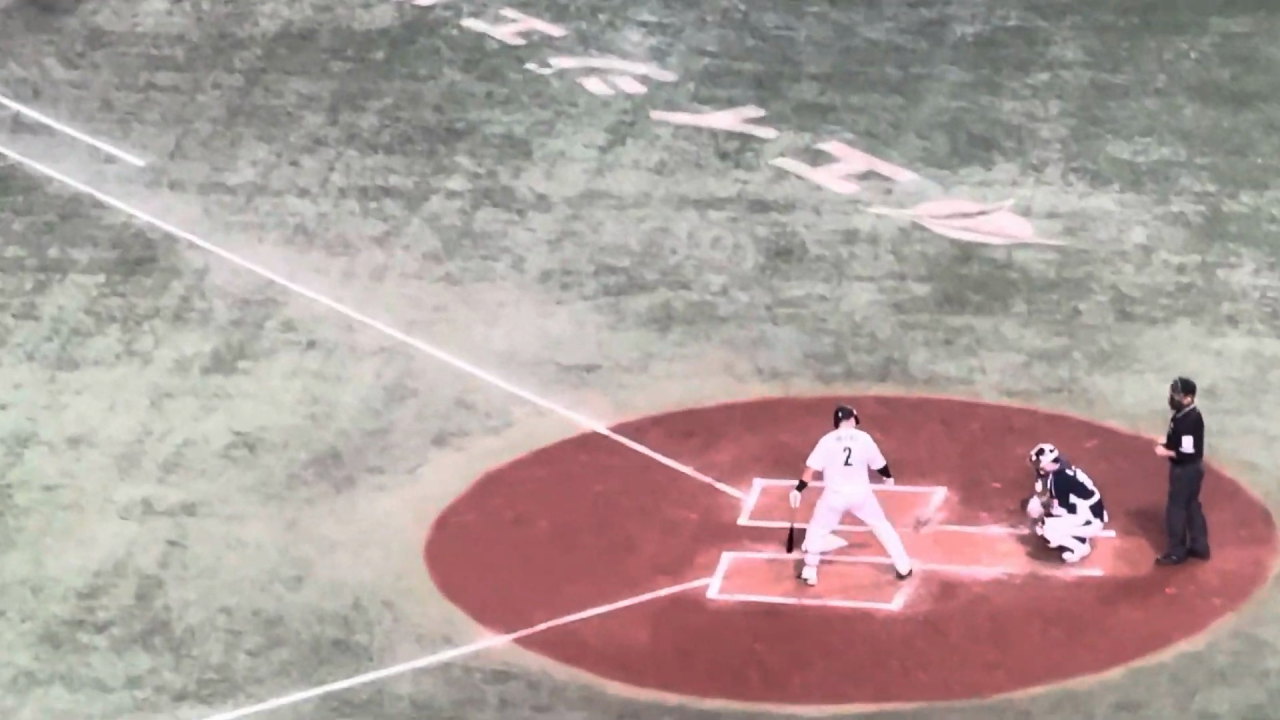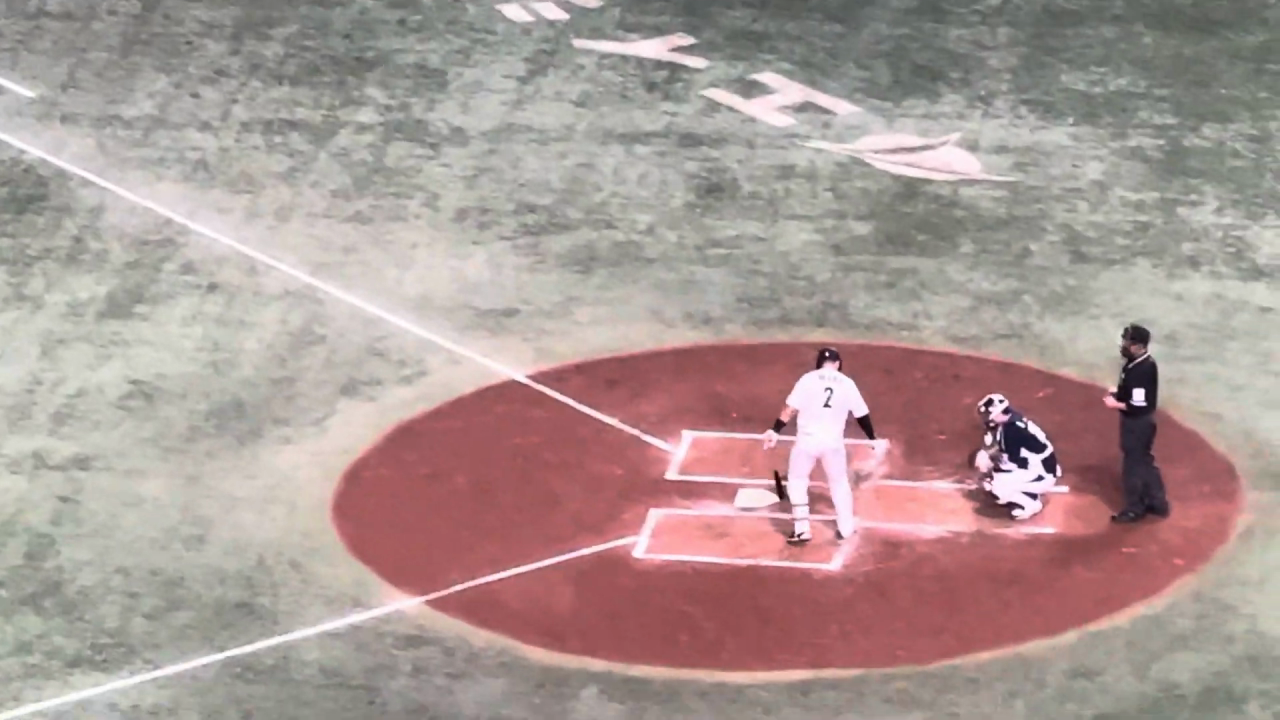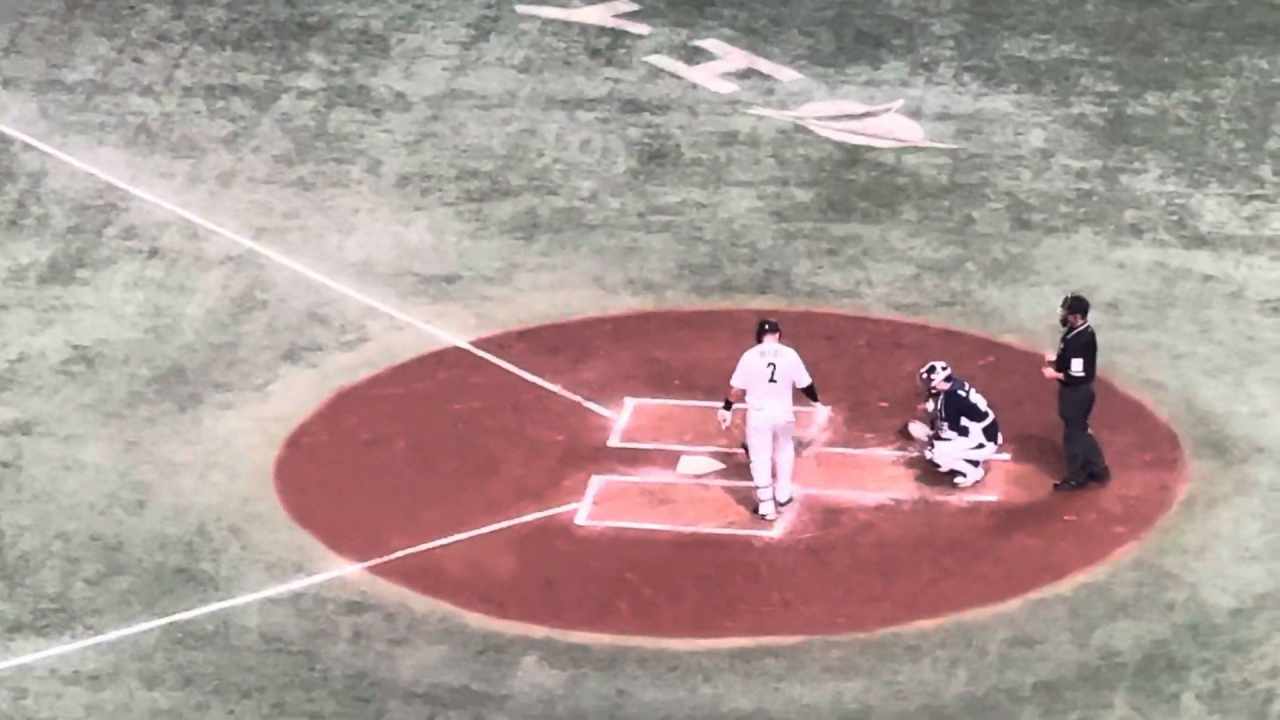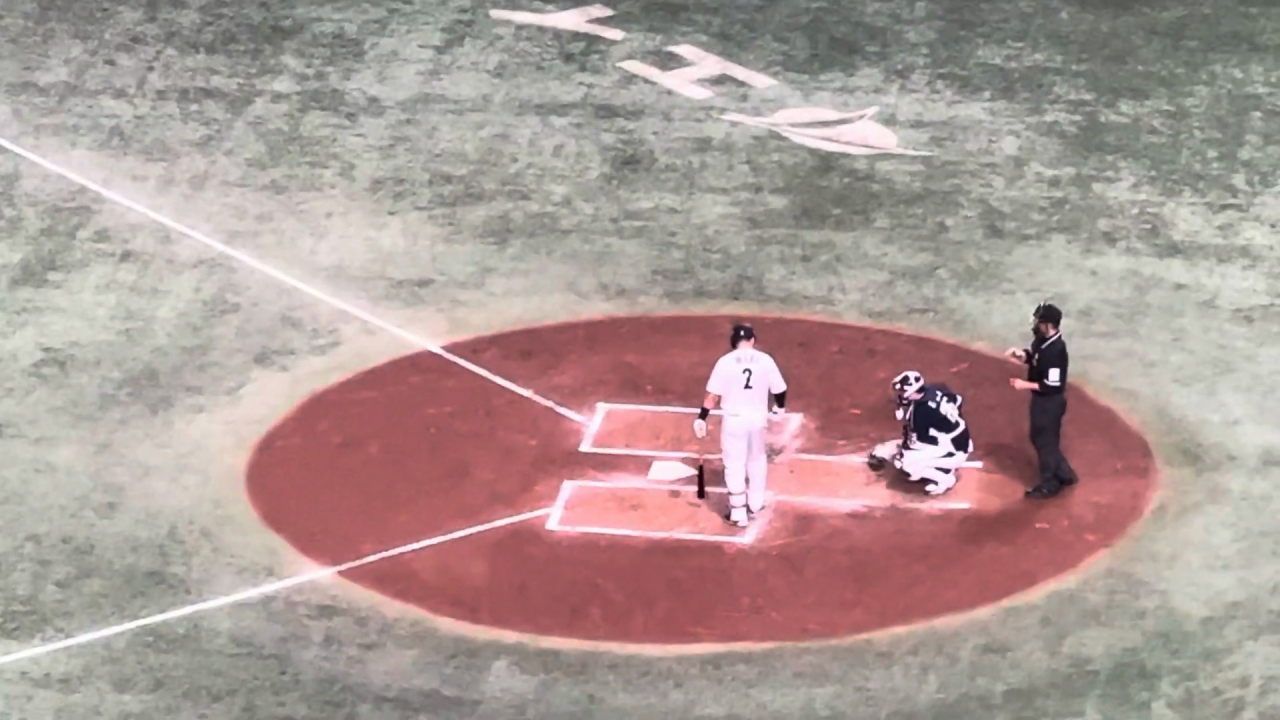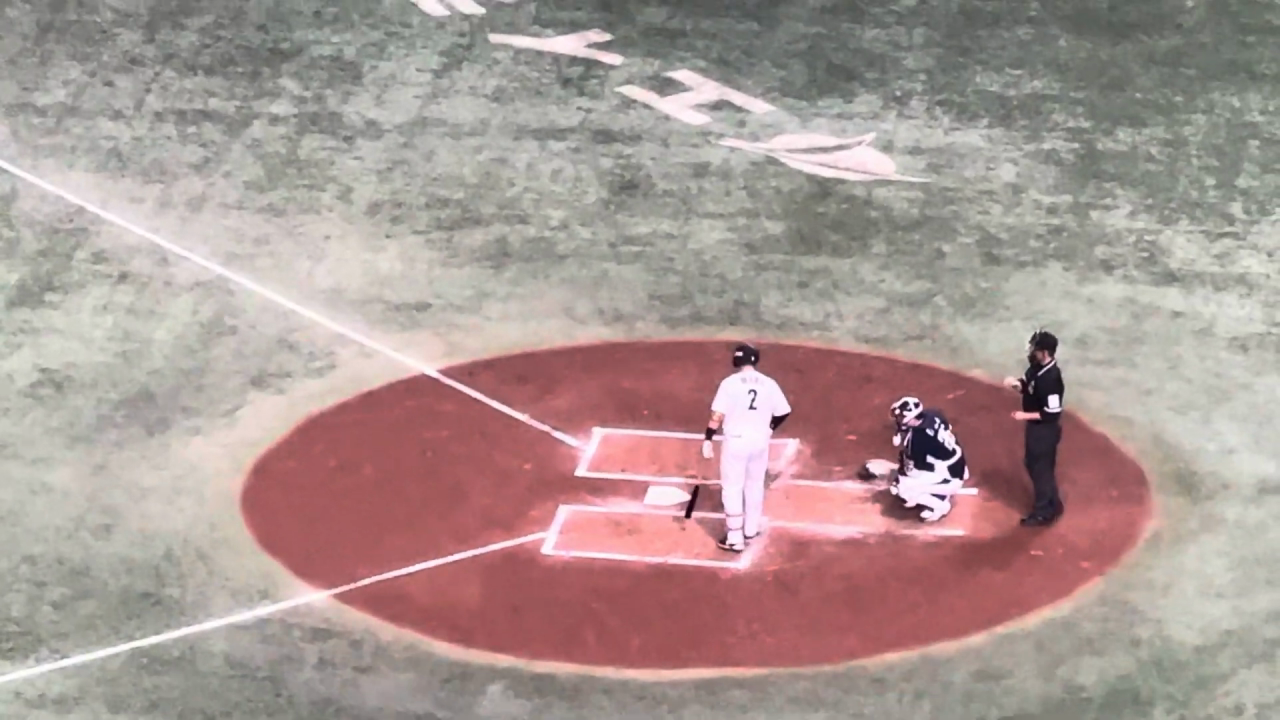
dt=0.4s
person 1, frame 1
left shoulder: (828, 440)
right shoulder: (864, 439)
left elbow: (812, 468)
right elbow: (880, 465)
left wrist: (798, 489)
right wrist: (887, 476)
left hip: (835, 495)
right hip: (861, 493)
left knee: (817, 531)
right knee: (881, 525)
left ankle: (809, 573)
right ankle: (903, 567)
person 1, frame 2
left shoulder: (808, 379)
right shoulder: (847, 383)
left elbow: (790, 409)
right elbow: (862, 415)
left wrist: (774, 431)
right wrist: (873, 439)
left hip: (807, 439)
right hip: (833, 441)
left knee: (797, 482)
right knee: (839, 482)
left ankle: (802, 529)
right ankle: (845, 528)
person 1, frame 3
left shoulder: (750, 356)
right shoulder: (790, 354)
left elbow: (736, 389)
right elbow: (805, 383)
left wrist: (726, 409)
right wrist: (816, 402)
left hip: (758, 414)
right hip: (783, 413)
left knee: (760, 460)
right knee: (784, 450)
left ankle: (767, 507)
right ankle: (783, 495)
person 1, frame 4
left shoulder: (725, 362)
right shoulder: (766, 360)
left elbow: (713, 395)
right elbow: (780, 390)
left wrist: (701, 419)
right wrist: (779, 406)
left hip: (734, 420)
right hip: (758, 419)
left knee: (734, 466)
right knee: (757, 460)
left ankle: (738, 514)
right ankle: (755, 504)
person 1, frame 5
left shoulder: (730, 382)
right shoulder: (769, 383)
left elbow: (717, 416)
right elbow: (783, 412)
left wrist: (708, 439)
right wrist: (769, 428)
left hip: (735, 442)
right hip: (759, 441)
left knee: (731, 489)
right knee: (755, 486)
left ankle: (734, 538)
right ankle: (751, 530)
person 2, frame 1
left shoulder: (1186, 420)
right shoulder: (1190, 415)
left elbow: (1186, 452)
left wrist: (1166, 452)
right wrist: (1167, 441)
left hip: (1184, 469)
right hip: (1190, 468)
left knee: (1176, 509)
right knee: (1192, 506)
left ankle: (1176, 552)
right ankle: (1199, 547)
person 2, frame 2
left shoulder: (1138, 371)
right shoulder: (1146, 362)
left elbow: (1137, 405)
left wrist: (1115, 404)
right wrist: (1119, 391)
left hip: (1136, 423)
right hip: (1143, 420)
left knee: (1133, 465)
right knee: (1145, 461)
left ankle: (1134, 509)
right ankle: (1157, 503)
person 2, frame 3
left shoulder: (1077, 340)
right shoulder: (1083, 332)
left elbow: (1075, 376)
left wrist: (1054, 374)
right wrist: (1058, 358)
left hip: (1076, 392)
right hip: (1081, 390)
left knee: (1073, 434)
right knee: (1081, 431)
left ankle: (1076, 477)
right ankle: (1098, 469)
person 2, frame 4
left shoulder: (1054, 351)
right shoulder: (1043, 339)
left elbow: (1052, 386)
right elbow: (1032, 356)
left wrist: (1025, 385)
right wrist: (1020, 354)
left hip: (1049, 402)
right hip: (1042, 400)
left knee: (1045, 442)
right knee: (1039, 438)
left ankle: (1048, 485)
right ankle: (1064, 474)
person 2, frame 5
left shoulder: (1050, 378)
right shoulder: (1037, 367)
left elbow: (1053, 413)
right elbow: (1027, 386)
left wrist: (1026, 416)
right wrist: (1016, 384)
left hip: (1045, 430)
right hip: (1035, 427)
left knee: (1042, 470)
right knee: (1032, 466)
left ankle: (1044, 512)
right ankle: (1052, 504)
